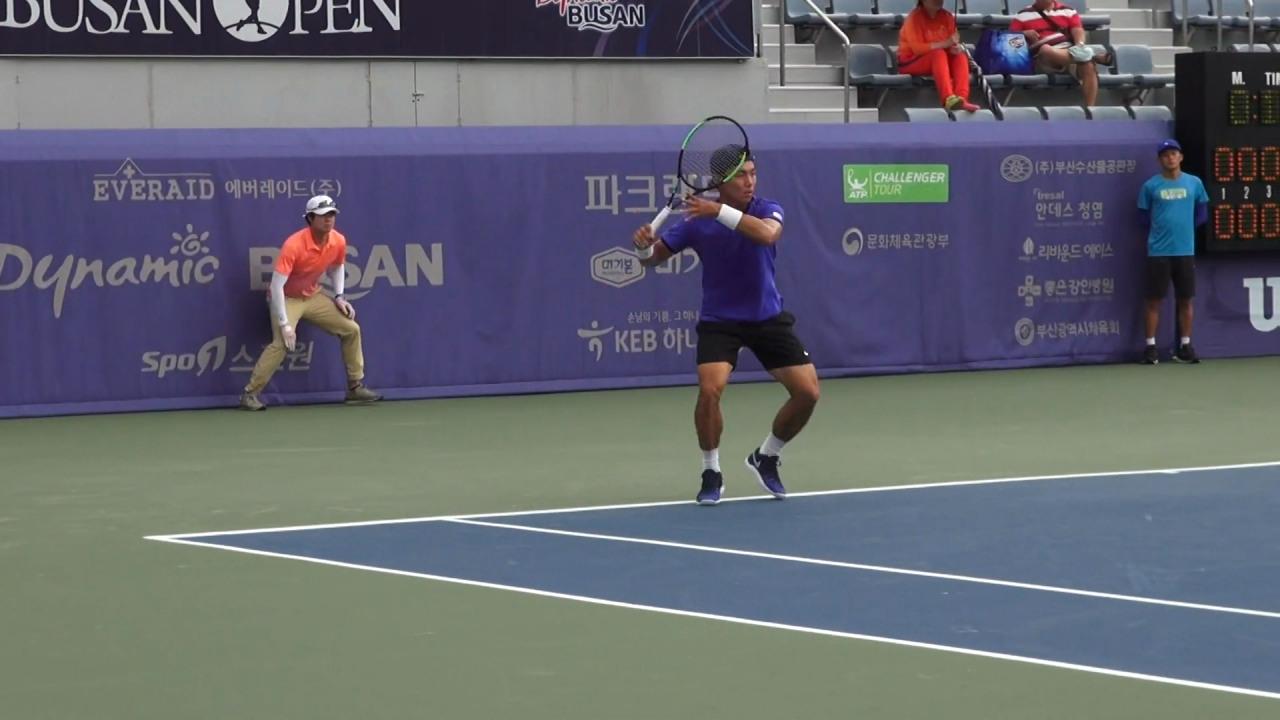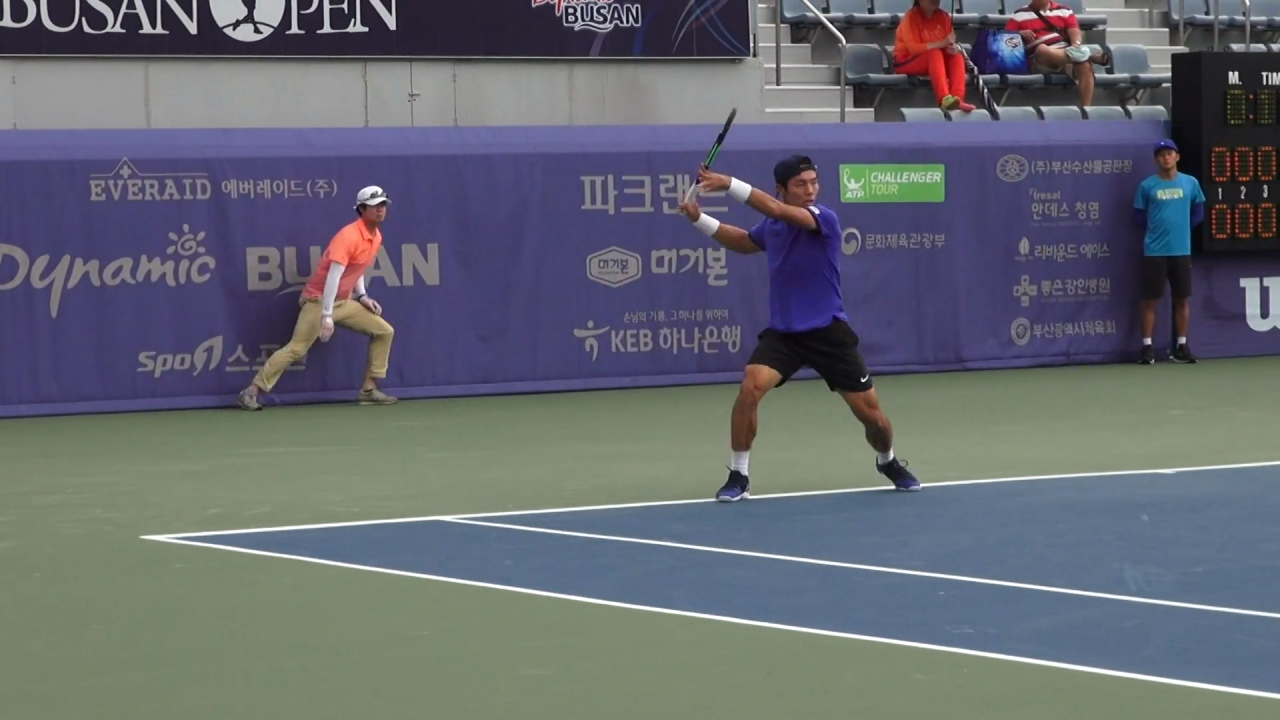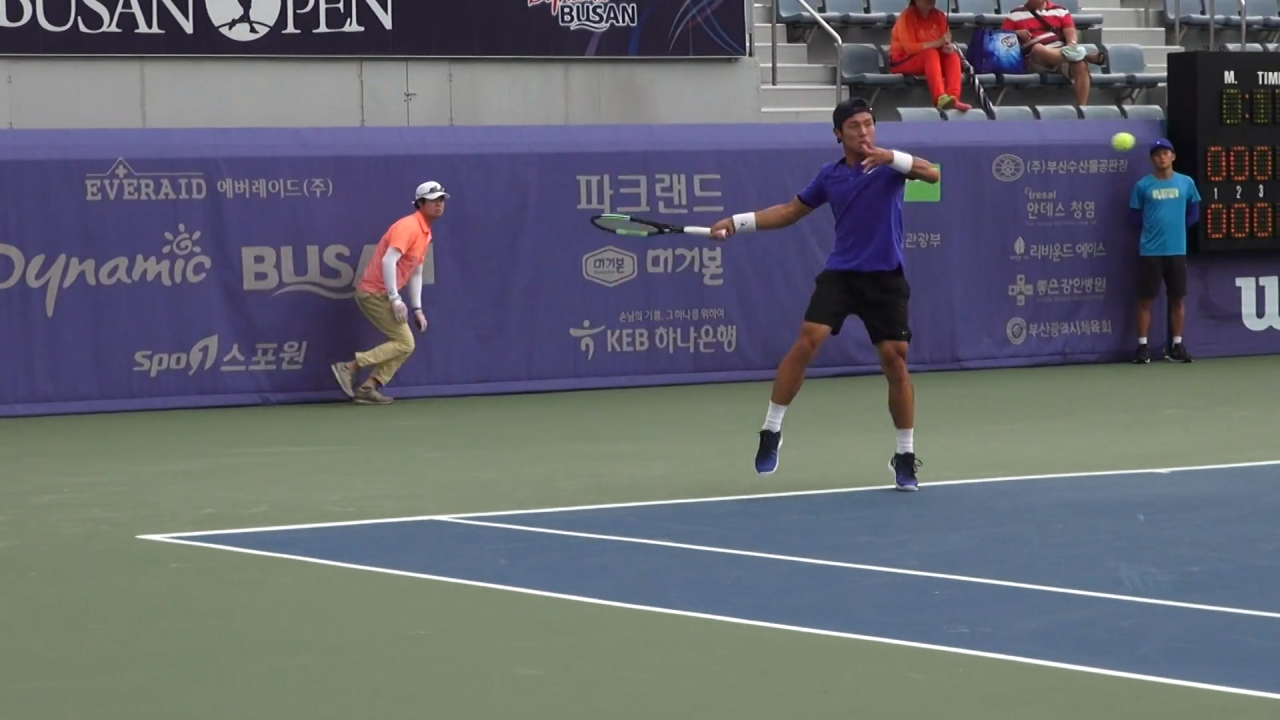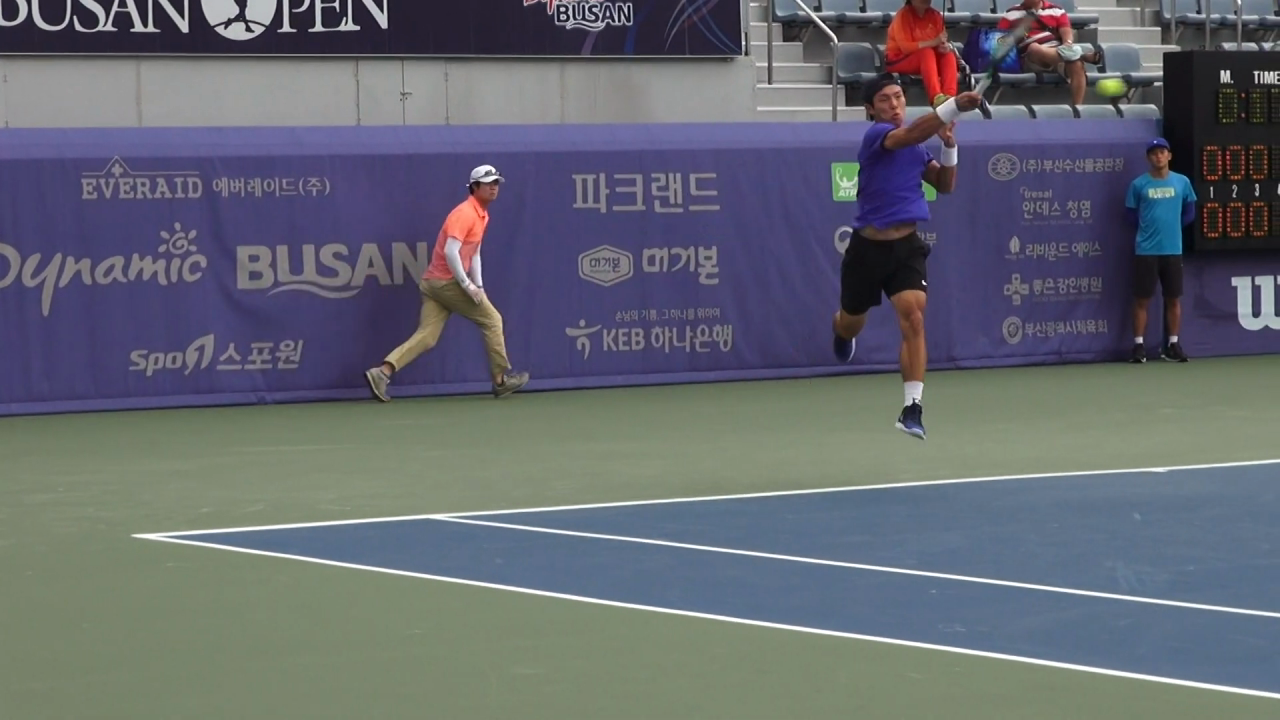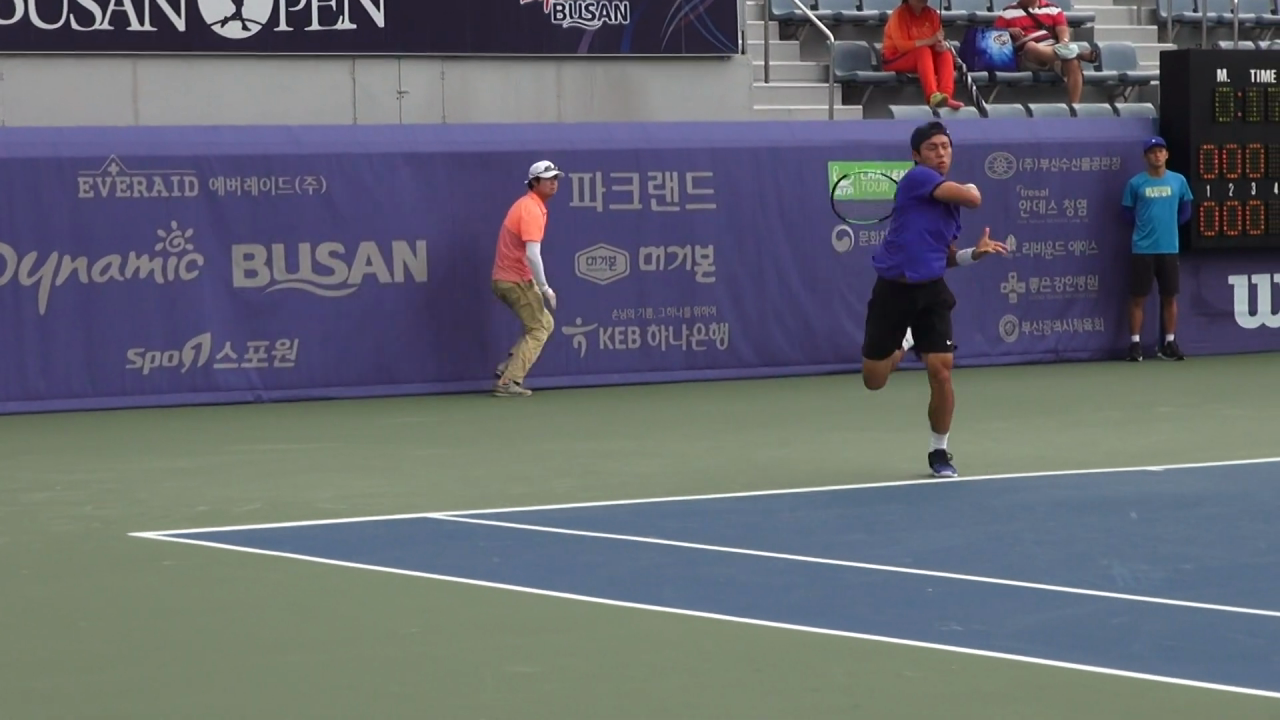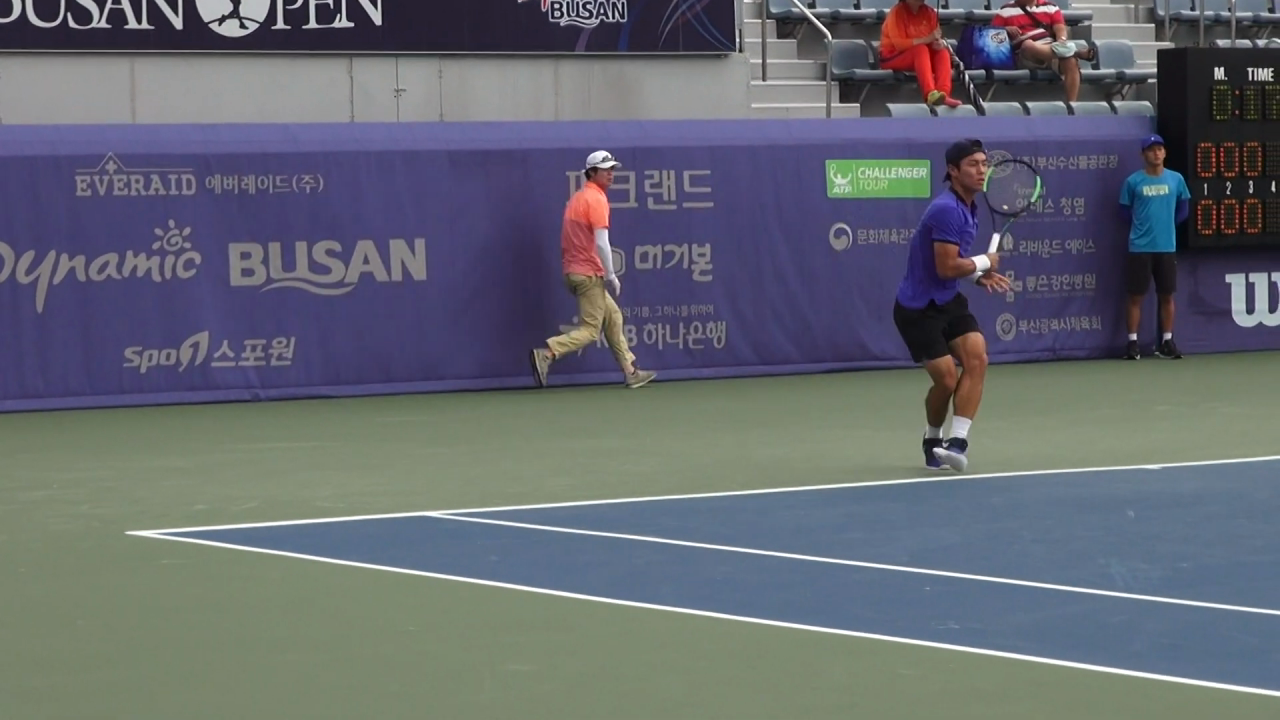
dt=0.2s
person 1, frame 1
left shoulder: (768, 209)
right shoulder: (696, 223)
left elbow: (768, 236)
right elbow: (652, 257)
left wrist: (721, 211)
right wrist: (644, 244)
left hip: (768, 318)
right hip: (718, 322)
left knee: (808, 392)
right knee: (710, 389)
left ankle: (766, 456)
right ankle: (711, 472)
person 1, frame 2
left shoulder: (825, 217)
right shoulder: (771, 228)
left elbow: (779, 209)
right elbow: (744, 240)
left wrist: (729, 184)
right wrist: (700, 219)
left hip: (829, 332)
right hip: (782, 332)
left knee: (869, 411)
right knee: (750, 390)
left ankle: (889, 461)
right ankle: (739, 476)
person 1, frame 3
left shoulder: (889, 165)
right shoulder: (828, 175)
left elbow: (931, 173)
right elbow: (787, 213)
left wrist: (892, 157)
right wrist: (738, 222)
left hip: (885, 280)
right hip: (839, 276)
left knee: (895, 363)
right knee: (804, 348)
left ankle: (905, 455)
right ankle: (770, 434)
person 1, frame 4
left shoulder: (916, 147)
right shoulder: (875, 137)
left elbow: (945, 184)
right elbow: (910, 133)
left wrist: (950, 147)
right wrist: (953, 105)
left hip: (906, 246)
right hip: (869, 247)
left knee: (912, 317)
right knee: (849, 326)
left ankle: (912, 408)
right ankle: (844, 333)
person 1, frame 5
left shoulder: (949, 204)
right shoulder: (916, 178)
right elbow: (971, 197)
left wrist: (976, 251)
right wrist: (970, 189)
left hip: (931, 293)
right hip: (892, 291)
left knee: (941, 373)
right knee: (875, 379)
left ankle: (939, 452)
right ankle: (902, 343)
person 1, frame 6
left shoulder: (969, 208)
right shoulder: (944, 209)
right elbow: (947, 267)
left wrist: (984, 272)
right wrist: (987, 262)
left hip: (949, 301)
right hip: (917, 307)
left knee: (976, 356)
right knee: (948, 379)
left ankle: (954, 442)
right ankle: (933, 439)
person 2, frame 1
left shoulder: (339, 241)
right shoulder: (294, 244)
left elbow: (337, 267)
right elbow: (277, 286)
left wrist: (339, 296)
right wrist: (284, 324)
left hip: (313, 296)
right hip: (286, 298)
left knee: (351, 329)
right knee: (282, 343)
left ankle: (355, 387)
right ankle: (250, 393)
person 2, frame 2
left shoulder: (376, 237)
right shoulder: (348, 236)
right elbow: (332, 275)
left wrist: (363, 296)
right wrist: (327, 315)
left hip: (344, 301)
right hip: (318, 298)
left knee: (384, 332)
right knee: (297, 348)
left ankle: (368, 389)
right ankle: (253, 390)
person 2, frame 3
left shoulder: (426, 234)
right shoulder: (408, 226)
left elbow: (416, 273)
right elbow: (388, 261)
left wrist: (417, 309)
right wrist: (395, 298)
left hip: (380, 294)
right hip: (375, 292)
left knee: (404, 343)
right knee: (404, 343)
left ankle: (367, 388)
right ankle: (349, 368)
person 2, frame 4
left shoulder: (481, 214)
right shoulder: (464, 213)
left elbow: (474, 253)
right elbow: (450, 250)
left wrist: (477, 285)
right wrist: (468, 284)
left hip: (434, 282)
right hip: (445, 281)
left knee: (426, 337)
right knee: (492, 320)
left ankle: (381, 372)
right ankle: (501, 380)
person 2, frame 5
left shoulder: (524, 204)
right shoulder: (532, 210)
right elbow: (532, 254)
left wrist: (538, 285)
right wrist: (545, 288)
left hip: (506, 279)
right hip: (516, 281)
left knee: (544, 323)
right knee: (539, 330)
left ankle: (506, 369)
right ankle: (507, 383)
person 2, frame 6
left shoulder: (579, 196)
right shoulder: (596, 200)
right elbow: (601, 243)
right wrist: (611, 276)
left hip: (575, 272)
right hip: (587, 273)
left knee: (613, 317)
right knee: (590, 329)
left ankle: (630, 372)
right ankle: (545, 353)
person 3, frame 1
left shoulder: (1194, 183)
right shoulder: (1150, 186)
left elbow: (1202, 213)
right elbow: (1144, 215)
left wrist: (1184, 227)
right wrist: (1161, 229)
left hip: (1185, 251)
right hip: (1158, 252)
left knee: (1185, 300)
right knee: (1154, 300)
left ankle: (1185, 346)
right ankle: (1151, 346)
person 3, frame 2
left shoulder: (1191, 183)
right shoulder: (1147, 185)
left elbow: (1198, 213)
right elbow: (1140, 215)
left wrist: (1180, 227)
right wrist: (1157, 229)
left hip: (1181, 250)
right hip: (1154, 251)
left knee: (1182, 300)
right knee: (1150, 300)
left ankle: (1181, 345)
right ankle: (1147, 346)
person 3, frame 3
left shoulder: (1186, 183)
right shoulder: (1142, 185)
left elbow: (1194, 213)
right elbow: (1136, 215)
left wrist: (1176, 227)
right wrist: (1153, 229)
left hip: (1177, 250)
right hip: (1150, 251)
left knee: (1177, 299)
right knee: (1146, 300)
left ankle: (1177, 345)
right ankle: (1143, 345)
person 3, frame 4
left shoulder: (1182, 182)
right shoulder: (1138, 184)
left elbow: (1189, 212)
right elbow: (1132, 214)
left wrist: (1171, 226)
right wrist: (1148, 228)
left hip: (1173, 249)
right hip: (1146, 250)
left knee: (1173, 298)
right knee: (1142, 299)
left ankle: (1173, 345)
right ankle: (1138, 345)
person 3, frame 5
left shoulder: (1179, 181)
right shoulder: (1135, 183)
left elbow: (1185, 211)
right elbow: (1128, 212)
left wrist: (1168, 225)
right wrist: (1145, 227)
left hip: (1170, 248)
right hip: (1142, 249)
left knee: (1170, 297)
right knee: (1138, 297)
left ankle: (1169, 343)
right ankle: (1135, 343)
person 3, frame 6
left shoulder: (1176, 179)
right shoulder: (1133, 181)
left elbow: (1183, 210)
right elbow: (1125, 211)
left wrist: (1166, 223)
right wrist: (1141, 225)
left hip: (1167, 247)
right hip: (1139, 248)
left knee: (1167, 296)
right knee: (1135, 296)
left ankle: (1167, 342)
right ankle: (1132, 342)
